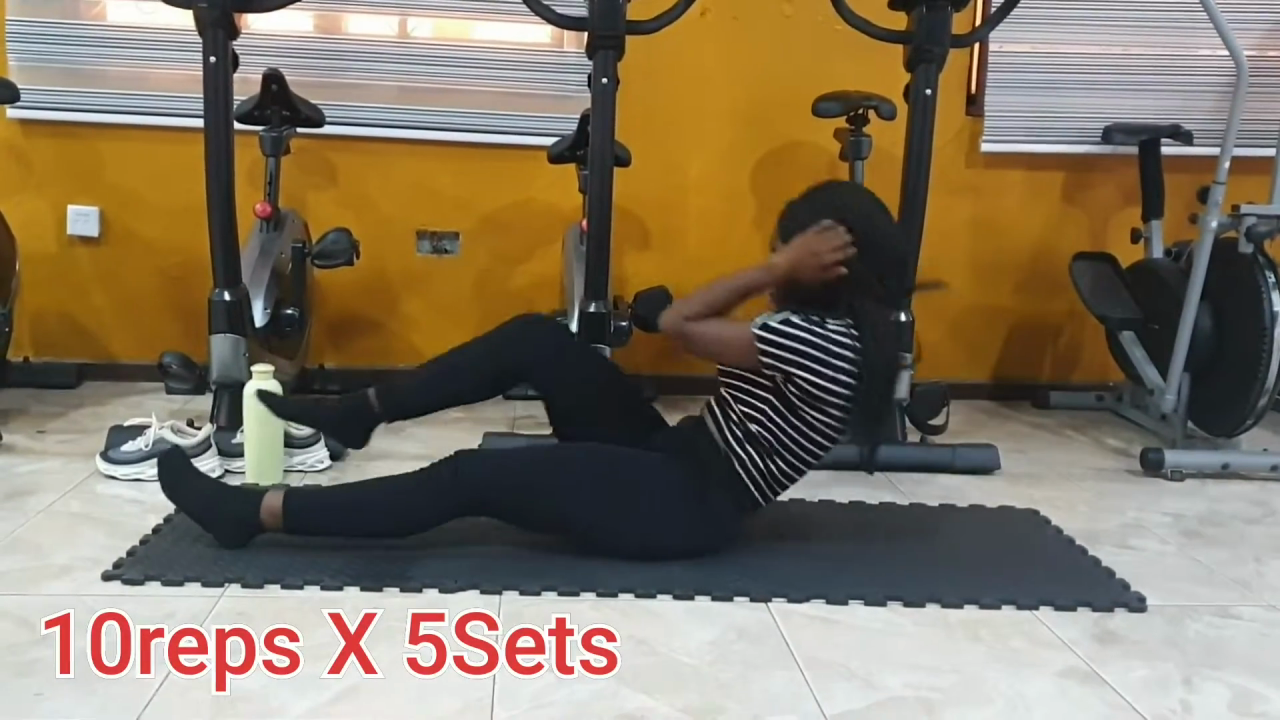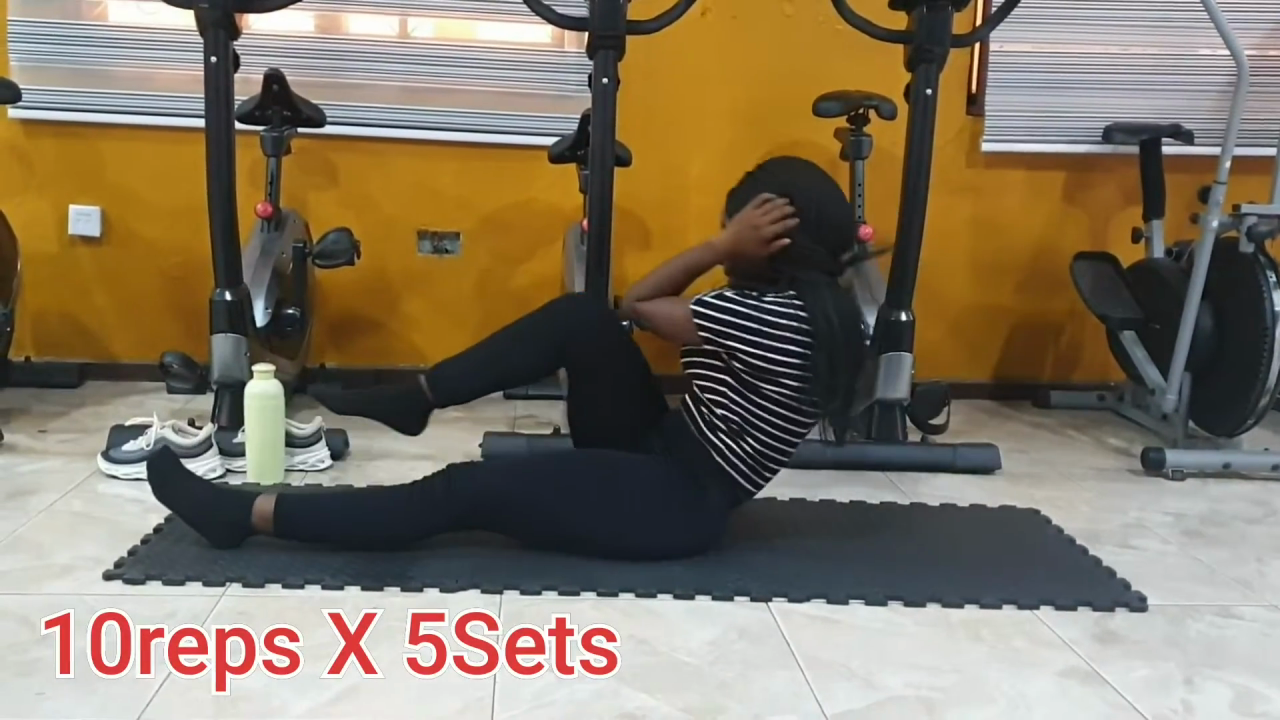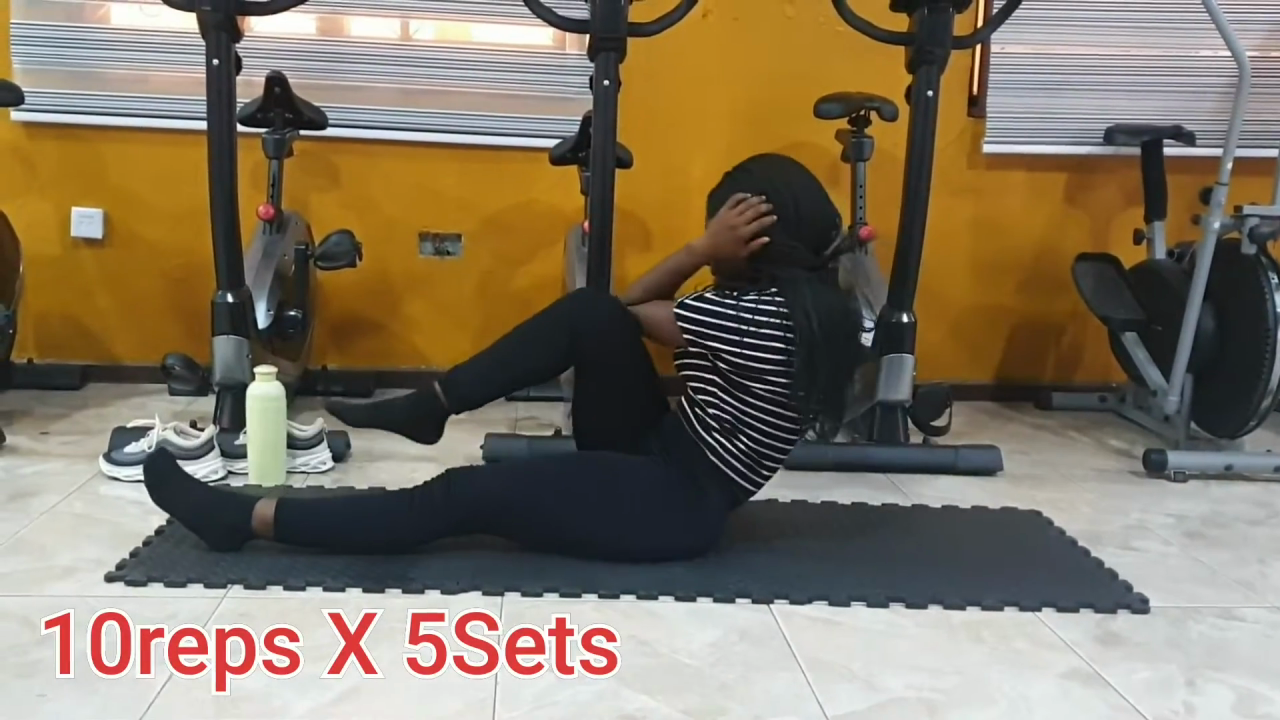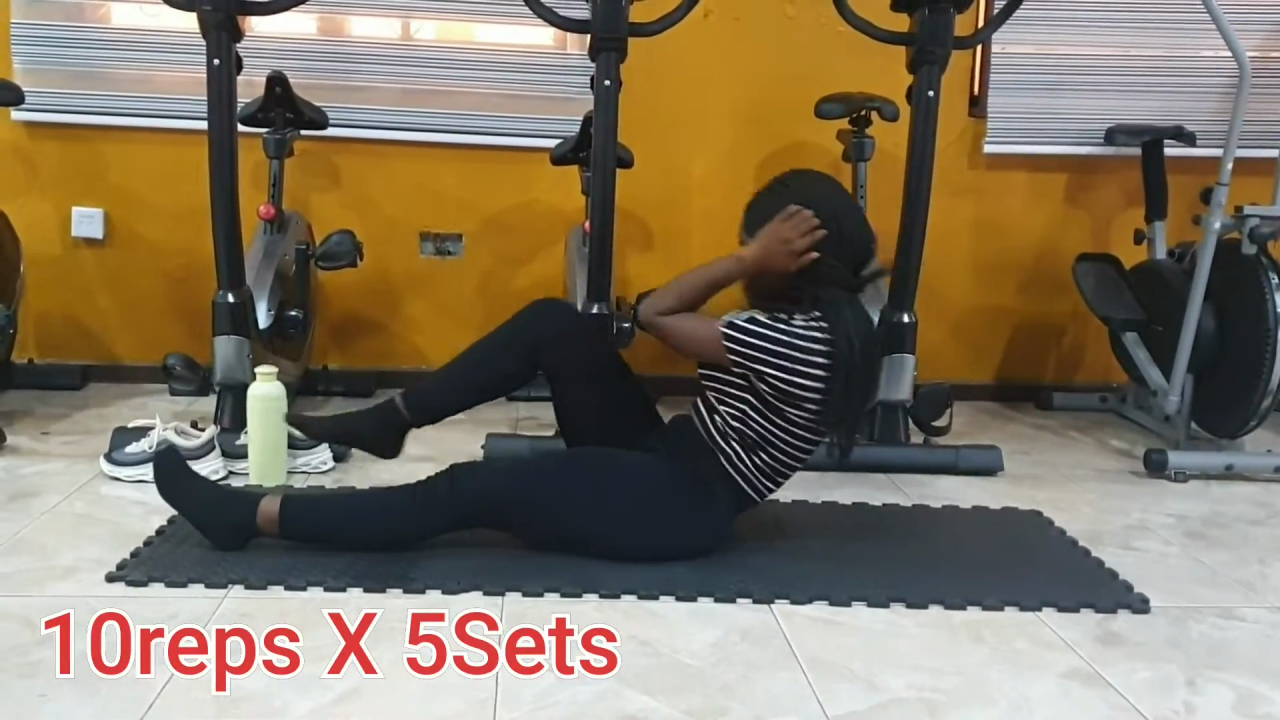
dt=0.2s
person 1, frame 1
left shoulder: (824, 342)
right shoulder: (831, 322)
left elbow: (681, 326)
right elbow: (702, 320)
left wrist: (777, 271)
right wrist: (777, 276)
left hip: (687, 506)
right hip: (670, 461)
left knee: (466, 478)
right knee: (538, 339)
left ankle: (253, 510)
right ankle: (361, 408)
person 1, frame 2
left shoulder: (768, 316)
right shoulder: (807, 303)
left elbow: (640, 304)
right elbow: (645, 305)
left wrist: (723, 248)
right wrist: (727, 252)
left hip: (675, 505)
right hip: (659, 459)
left knee: (460, 493)
right knee: (580, 317)
left ankle: (244, 514)
right ankle: (414, 397)
person 1, frame 3
left shoulder: (758, 315)
right shoulder: (804, 303)
left elbow: (635, 308)
left wrist: (707, 247)
right wrist: (714, 253)
left hip: (674, 507)
right hip: (658, 460)
left knee: (461, 498)
right knee: (584, 313)
left ankle: (244, 518)
right ankle: (425, 408)
person 1, frame 4
left shoulder: (801, 341)
right shoulder: (813, 318)
left elbow: (655, 315)
right elbow: (666, 311)
left wrist: (750, 258)
right wrist: (756, 268)
left hip: (677, 507)
right hip: (659, 460)
left knee: (466, 493)
right knee: (549, 321)
left ankle: (250, 515)
right ankle: (385, 421)
